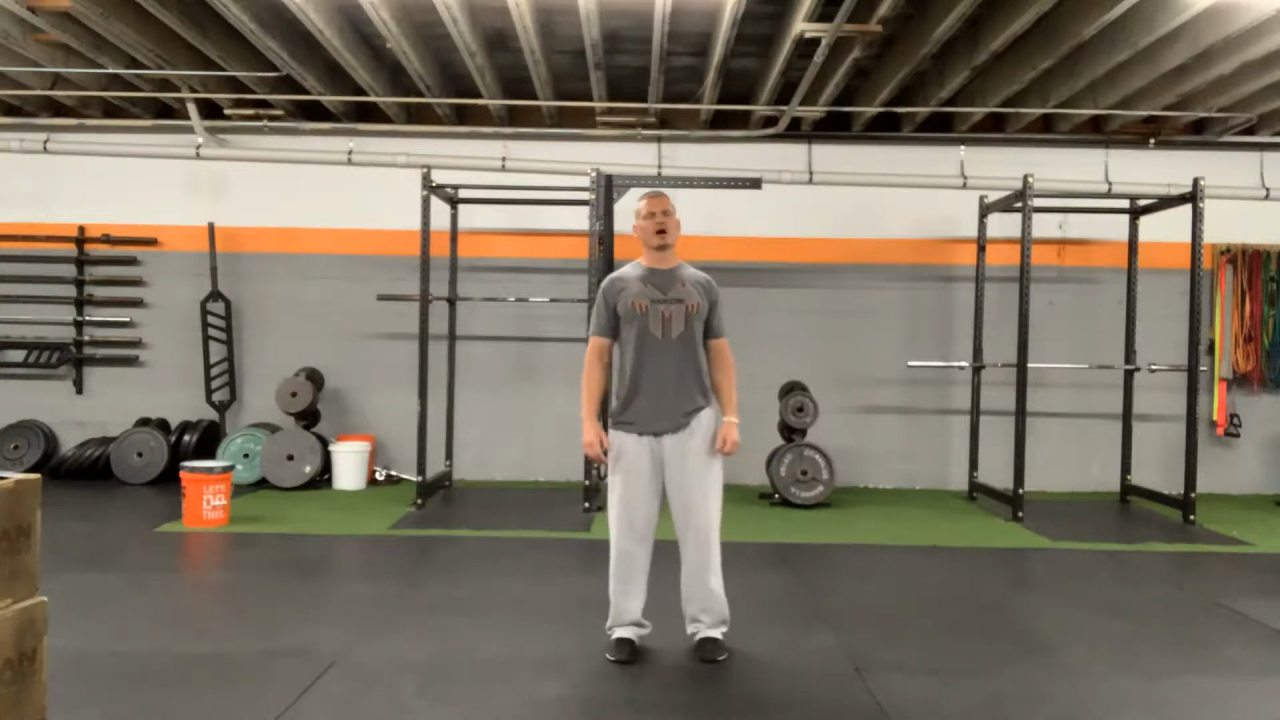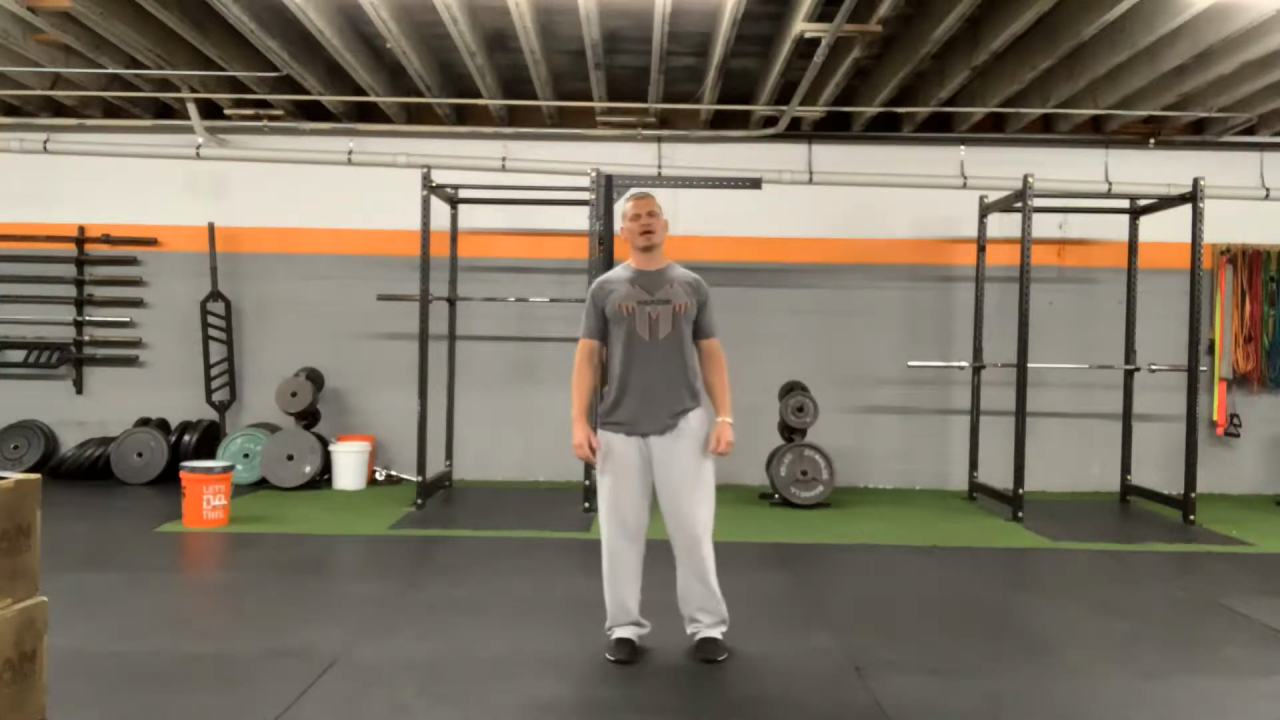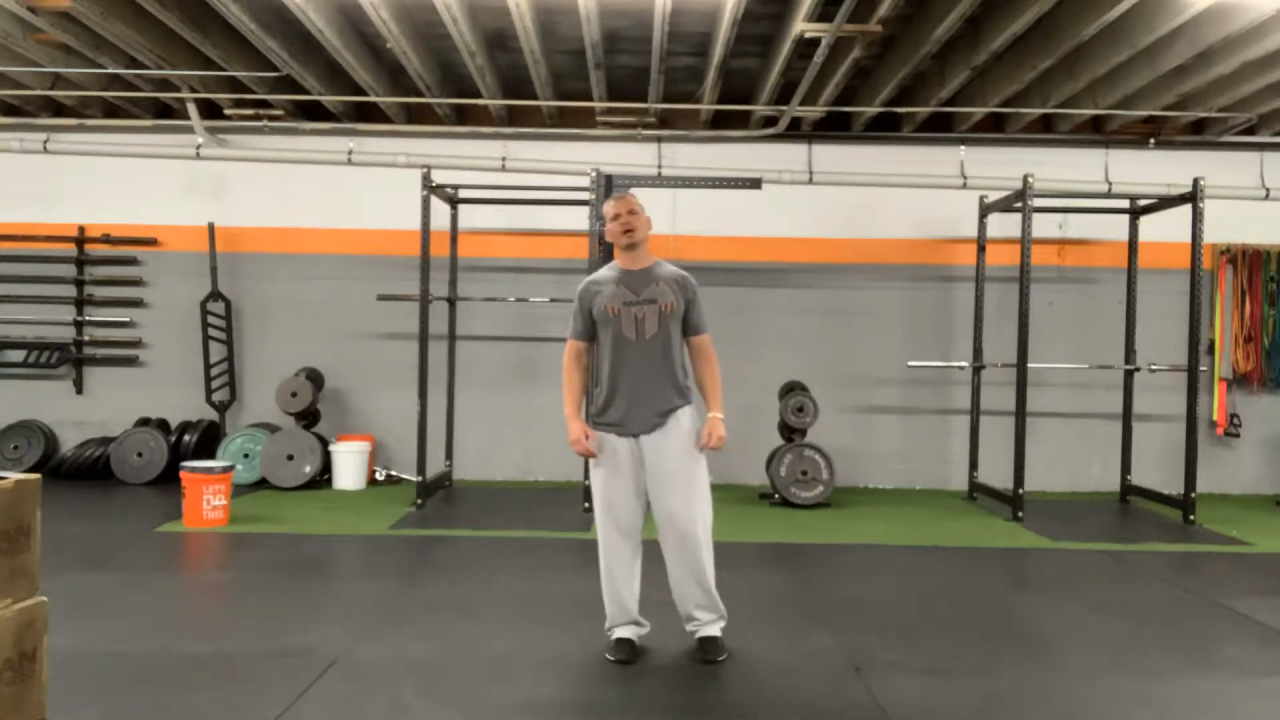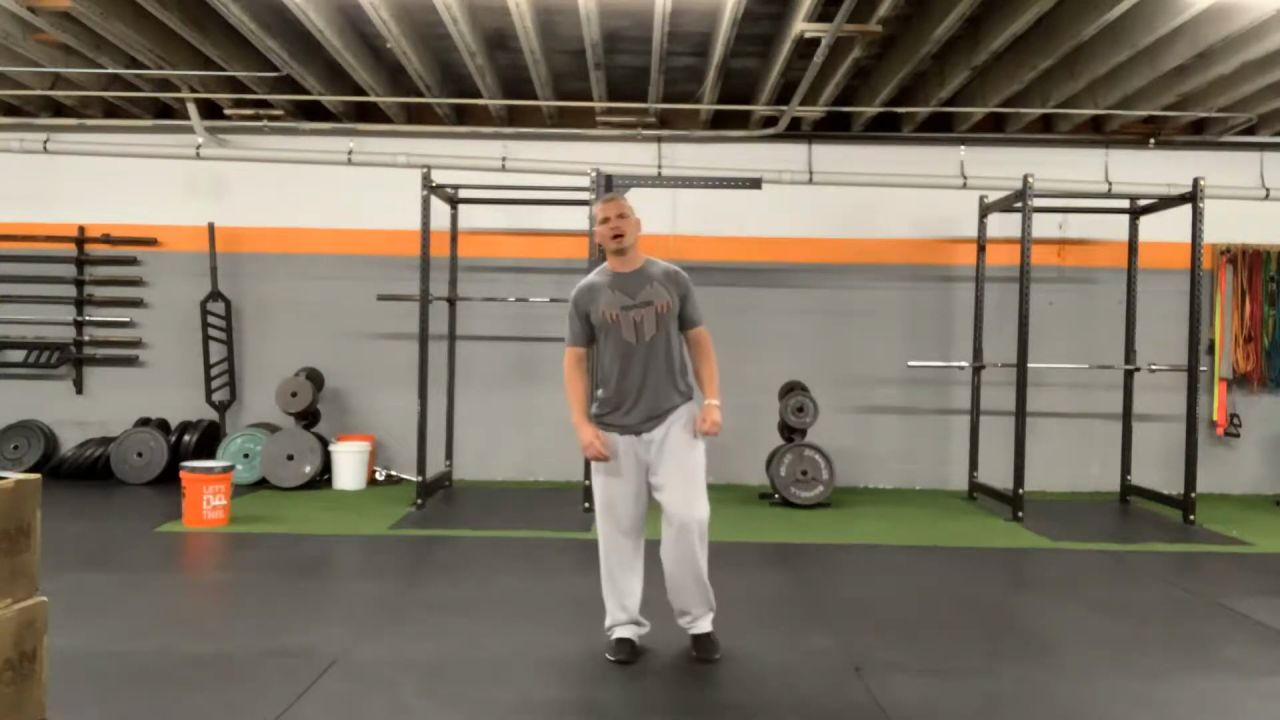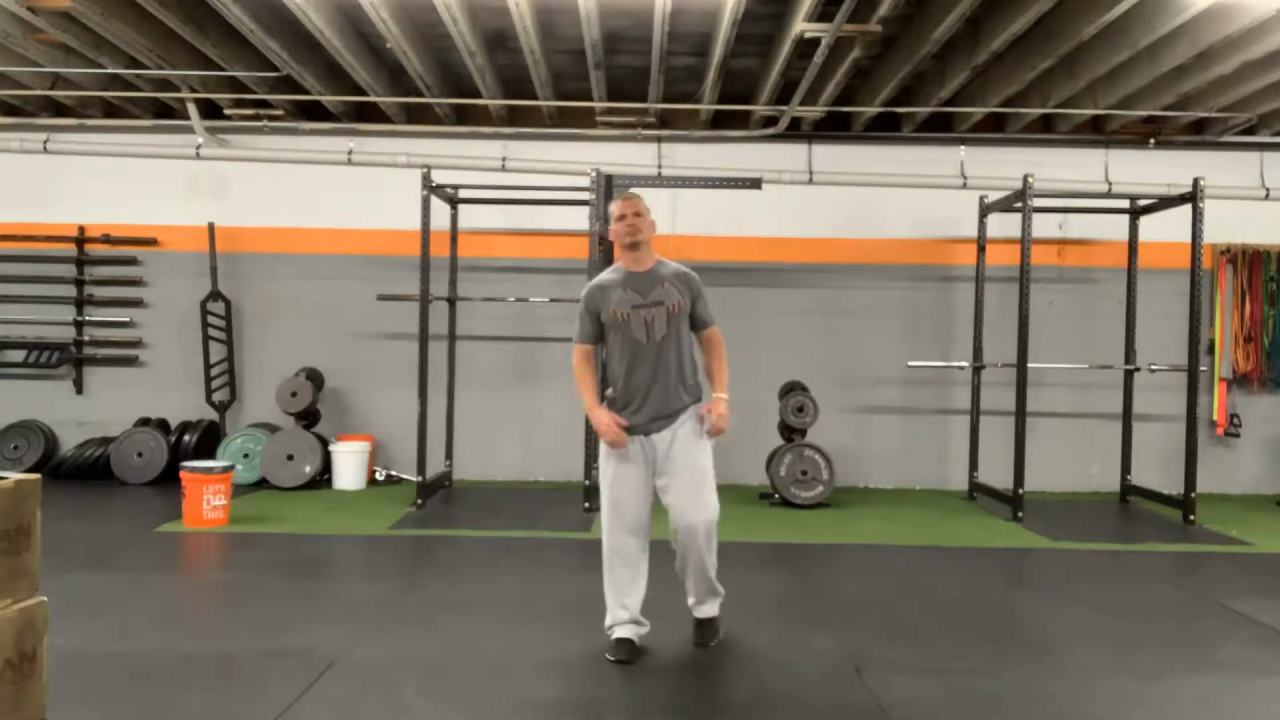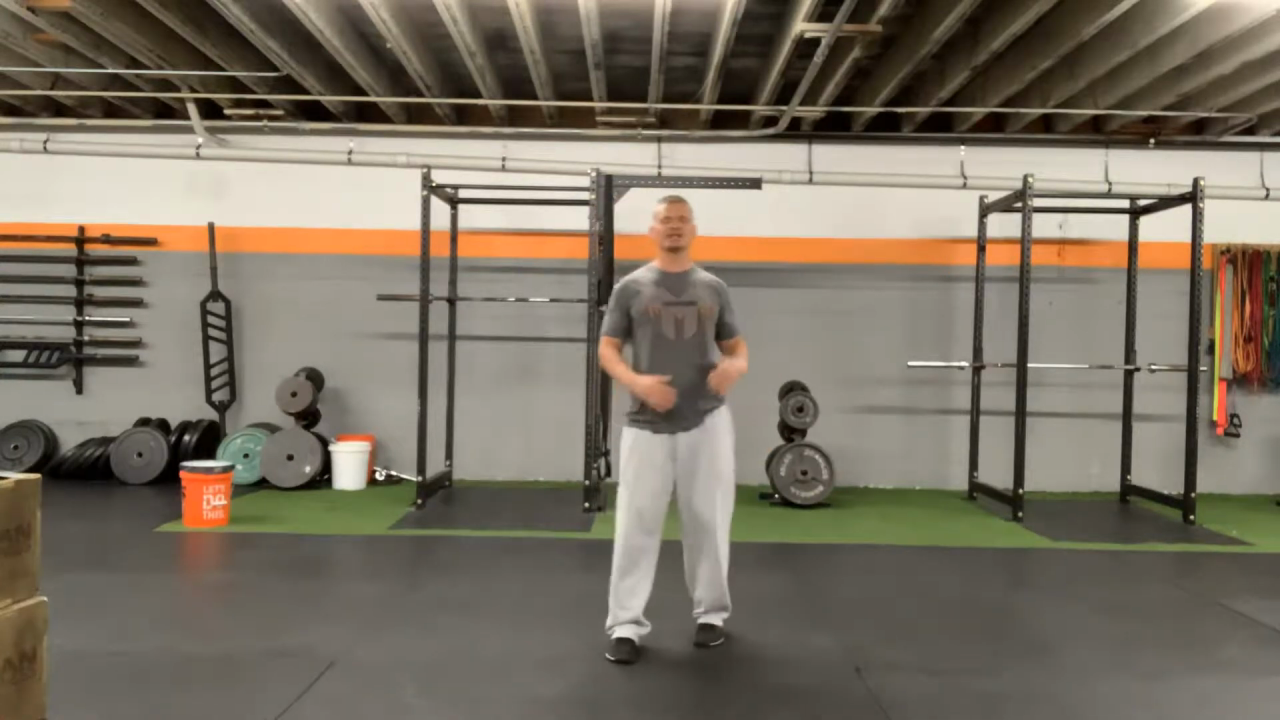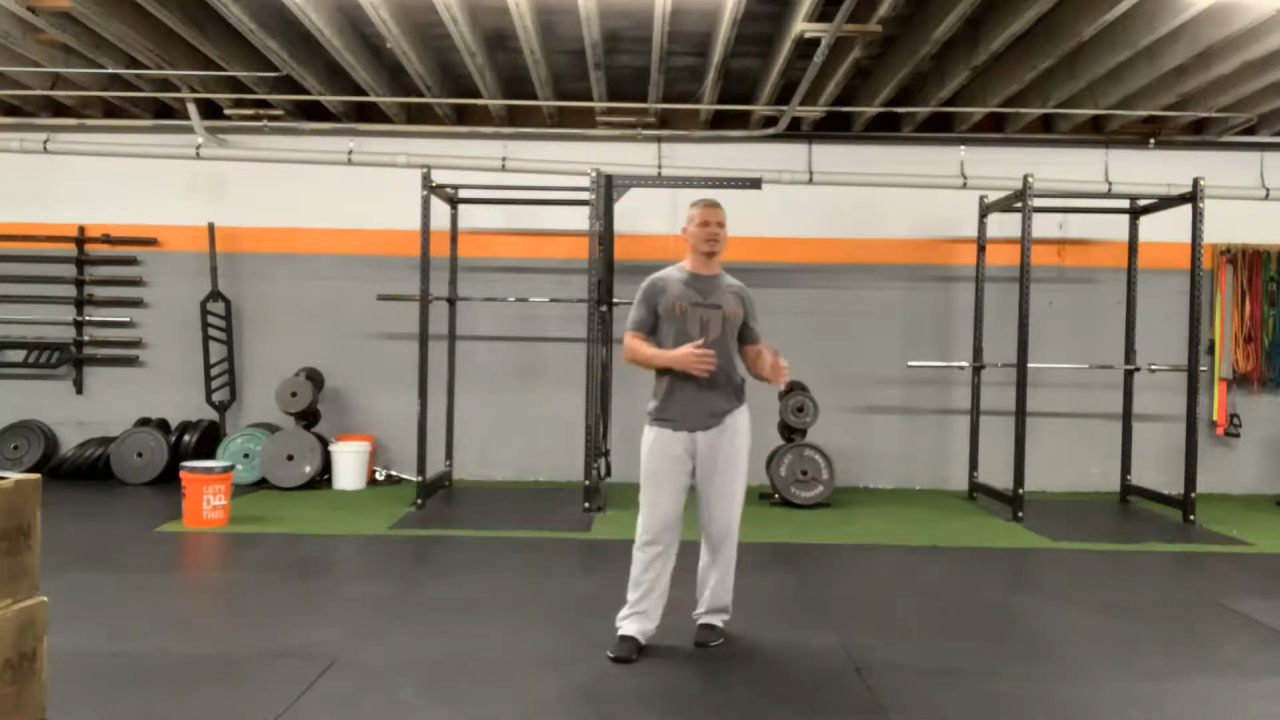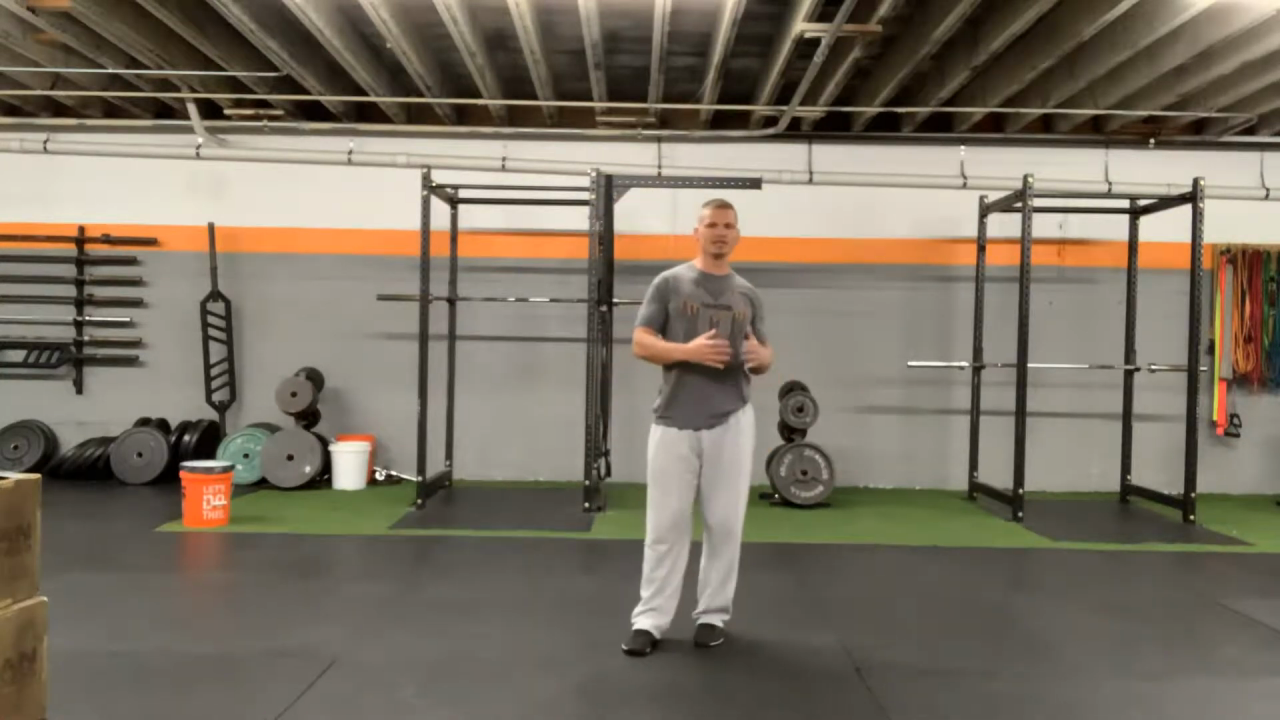
dt=0.3s
person 1, frame 1
left shoulder: (703, 286)
right shoulder: (616, 285)
left elbow: (719, 355)
right elbow: (597, 355)
left wrist: (730, 417)
right wrist: (590, 421)
left hip: (695, 425)
right hip: (631, 429)
left knee: (700, 530)
right knee: (629, 531)
left ankle: (708, 626)
right ankle: (625, 626)
person 1, frame 2
left shoulder: (692, 285)
right shoulder: (605, 287)
left elbow: (711, 355)
right elbow: (587, 357)
left wrist: (724, 417)
right wrist: (579, 421)
left hip: (684, 425)
right hip: (620, 429)
left knee: (692, 531)
right knee: (621, 531)
left ankle: (707, 625)
right ankle: (624, 626)
person 1, frame 3
left shoulder: (679, 282)
right shoulder: (592, 288)
left elbow: (702, 350)
right elbow: (575, 356)
left wrist: (715, 412)
right wrist: (573, 418)
left hip: (674, 421)
right hip: (611, 430)
left knee: (688, 525)
right knee: (618, 531)
left ankle: (706, 623)
right ankle: (624, 626)
person 1, frame 4
left shoulder: (673, 279)
right shoulder: (586, 293)
left elbow: (699, 342)
right elbow: (575, 361)
left wrist: (711, 400)
right wrist: (581, 424)
left hip: (675, 417)
right hip: (615, 428)
left knee: (687, 517)
right knee: (619, 530)
left ankle: (698, 619)
right ankle: (624, 625)
person 1, frame 5
left shoulder: (684, 280)
right shoulder: (598, 291)
left elbow: (712, 341)
right elbow: (583, 357)
left wrist: (720, 395)
right wrist: (596, 412)
left hip: (684, 420)
right hip: (624, 428)
left knee: (695, 520)
right knee: (623, 528)
left ankle: (705, 606)
right ankle: (624, 625)
person 1, frame 6
left shoulder: (713, 287)
right shoulder: (630, 287)
left elbow: (735, 346)
right elbow: (607, 349)
left wrist: (736, 366)
right wrist: (635, 382)
left hip: (707, 421)
right hip: (647, 425)
left knee: (707, 524)
right knee: (636, 527)
left ankle: (711, 613)
right ankle: (625, 625)
person 1, frame 7
left shoulder: (739, 293)
right shoulder: (657, 285)
left elbow: (753, 354)
right elbow: (631, 347)
left wrist: (770, 369)
right wrist: (674, 358)
left hip: (726, 422)
right hip: (667, 423)
left knee: (721, 525)
right knee: (656, 526)
left ankle: (713, 613)
right ankle: (635, 624)
person 1, frame 8
left shoulder: (747, 294)
right shoulder: (669, 283)
left elbow: (762, 354)
right elbow: (641, 343)
left wrist: (761, 357)
right wrist: (688, 351)
left hip: (731, 421)
right hip: (674, 422)
left knee: (725, 524)
right knee: (666, 525)
left ankle: (713, 613)
right ankle: (650, 619)
